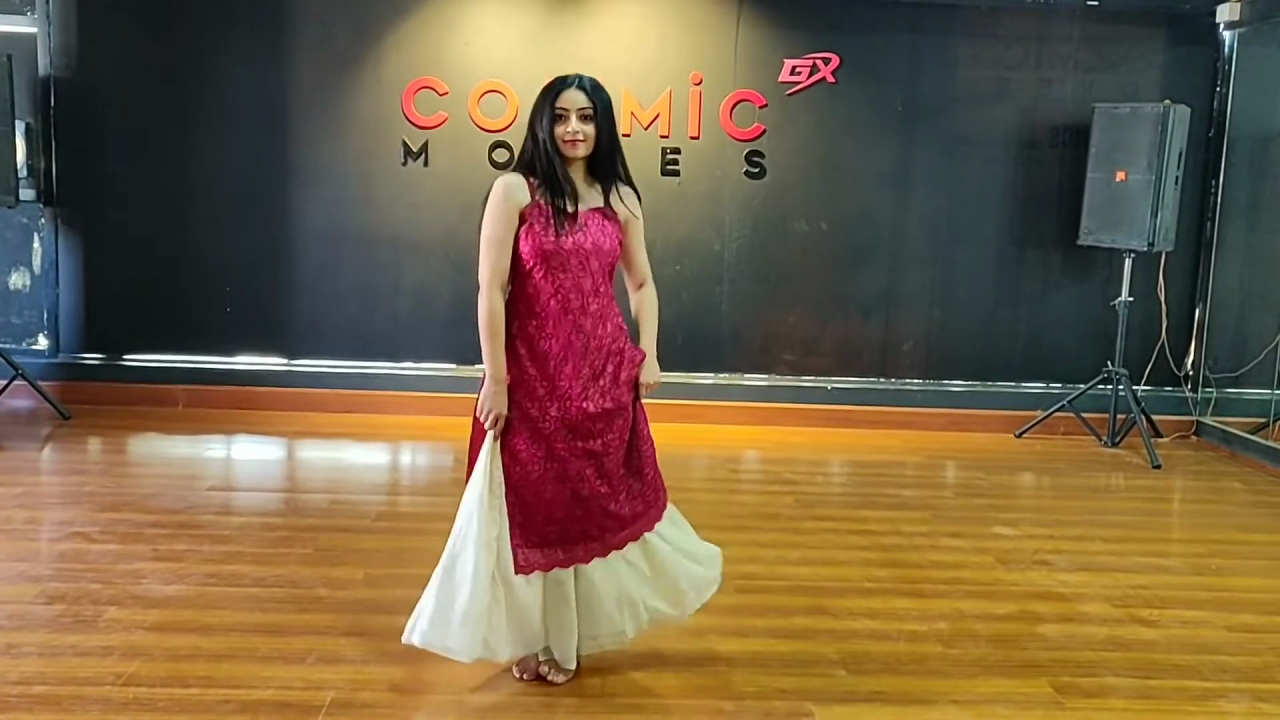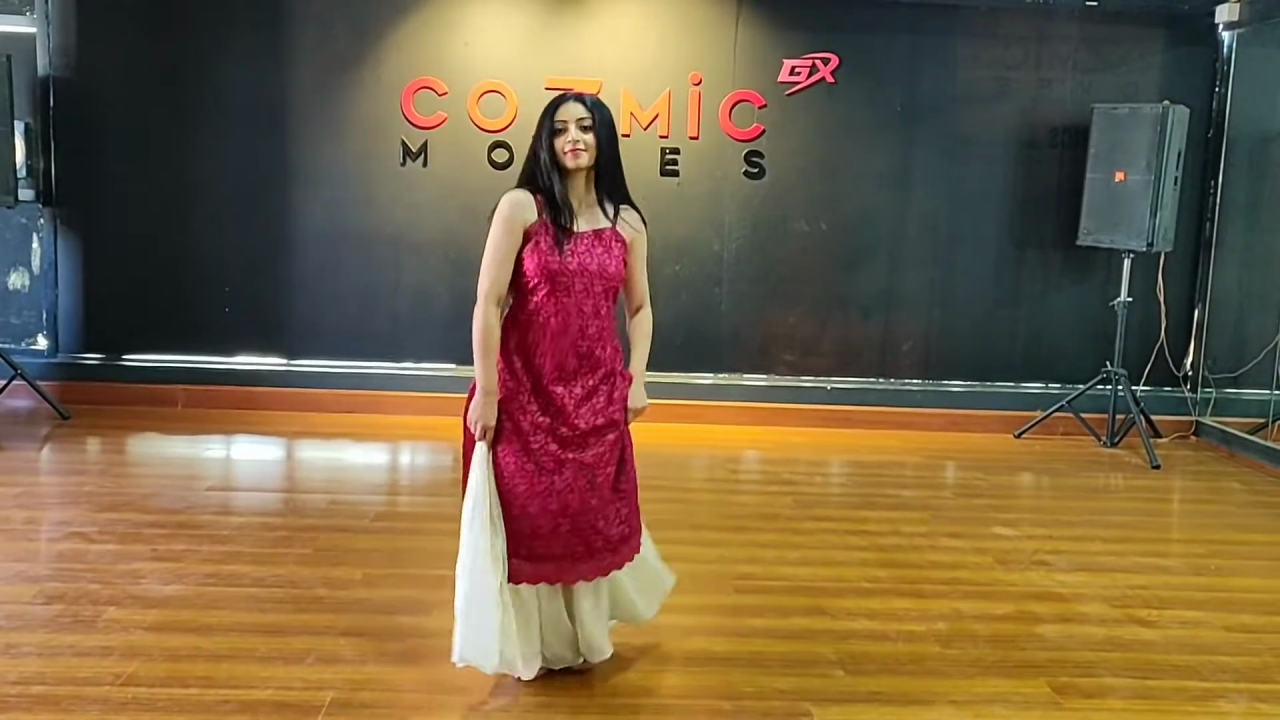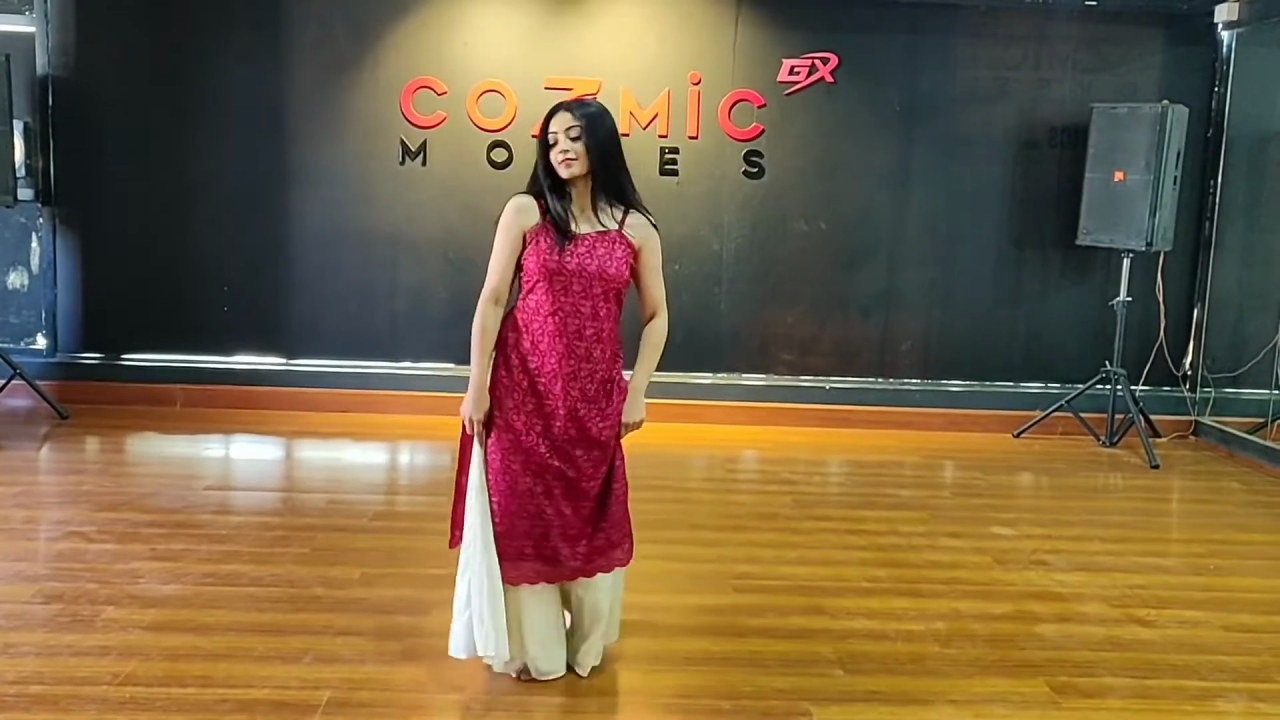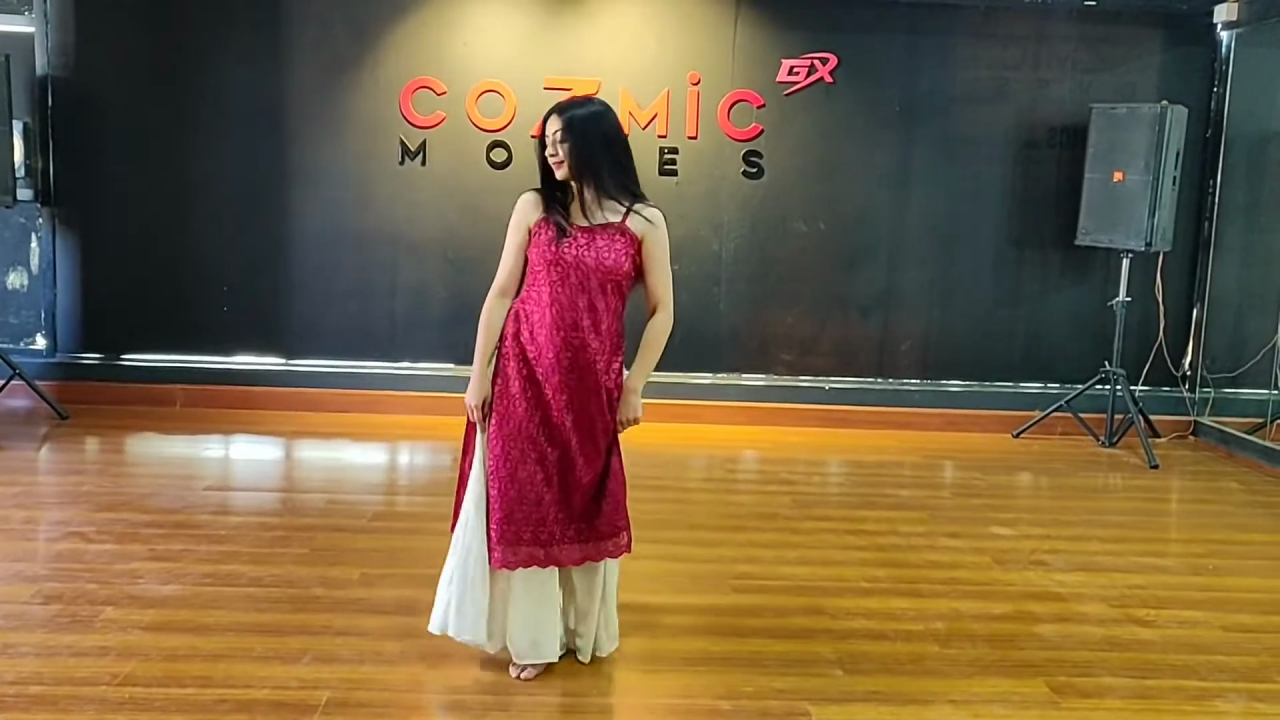
dt=0.2s
person 1, frame 1
left shoulder: (620, 200)
right shoulder: (514, 190)
left elbow: (641, 283)
right elbow: (491, 289)
left wrist: (647, 354)
right wrist: (495, 381)
left hip: (606, 377)
right hip: (533, 375)
left knee: (604, 502)
right knee: (533, 505)
left ankle: (578, 634)
right ankle: (535, 638)
person 1, frame 2
left shoulder: (626, 222)
right shoulder: (521, 207)
left elbow: (640, 308)
right elbow: (488, 304)
left wrist: (637, 379)
right wrist: (485, 392)
left hip: (599, 395)
right hip: (527, 391)
left knee: (601, 517)
right knee: (531, 519)
left ankle: (587, 634)
right ankle: (540, 644)
person 1, frame 3
left shoulder: (637, 227)
right shoulder: (526, 211)
left elbow: (656, 316)
right elbow: (492, 300)
left wrist: (636, 392)
right wrist: (478, 386)
left hip: (594, 395)
right hip: (522, 387)
left knee: (591, 519)
right knee: (522, 518)
left ankle: (585, 638)
right ankle: (534, 643)
person 1, frame 4
left shoulder: (643, 220)
right shoulder: (534, 207)
left elbow: (662, 311)
right elbow: (501, 293)
left wrist: (634, 389)
right wrist: (480, 374)
left hip: (594, 384)
right hip: (524, 377)
left knee: (589, 508)
right knee: (523, 506)
left ankle: (584, 626)
right ankle: (533, 640)
